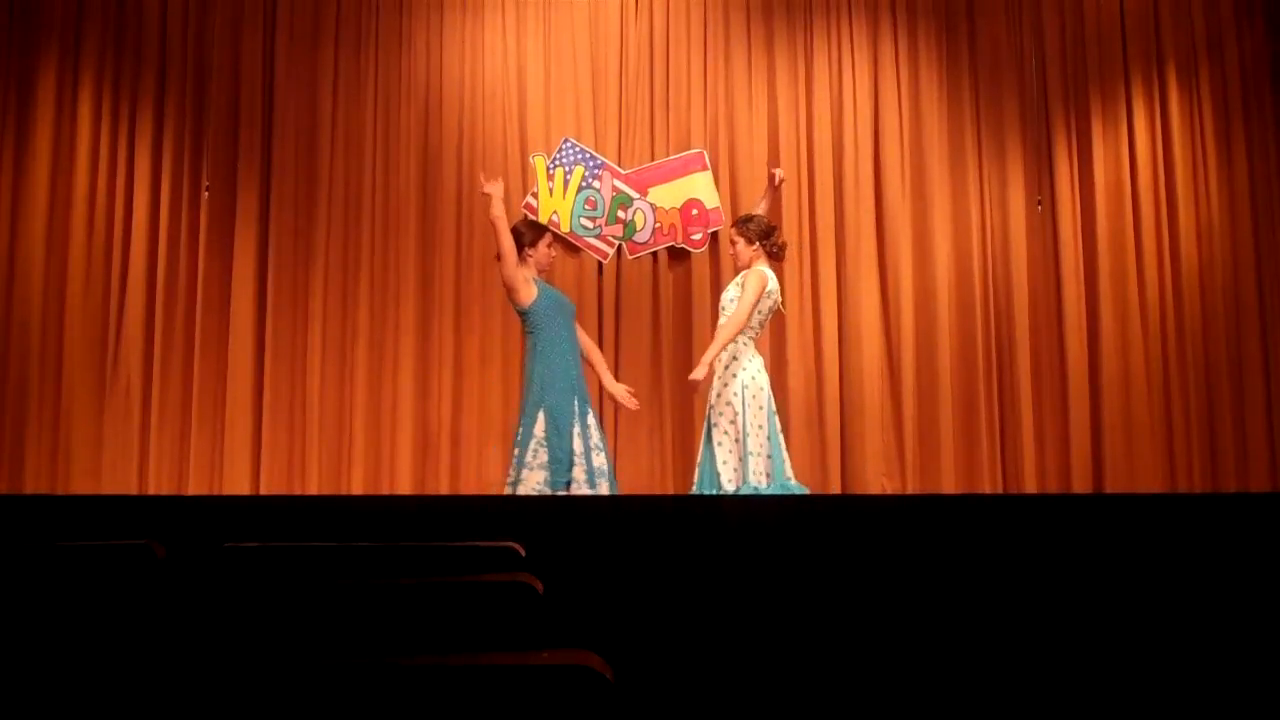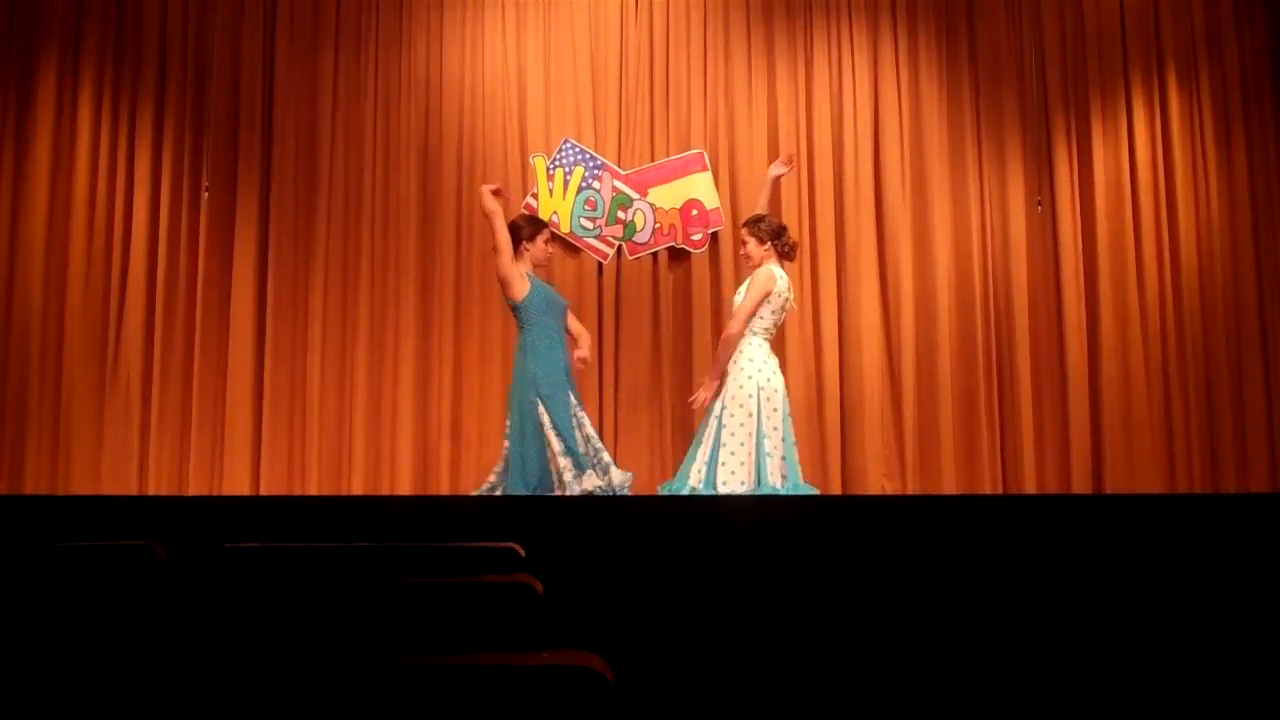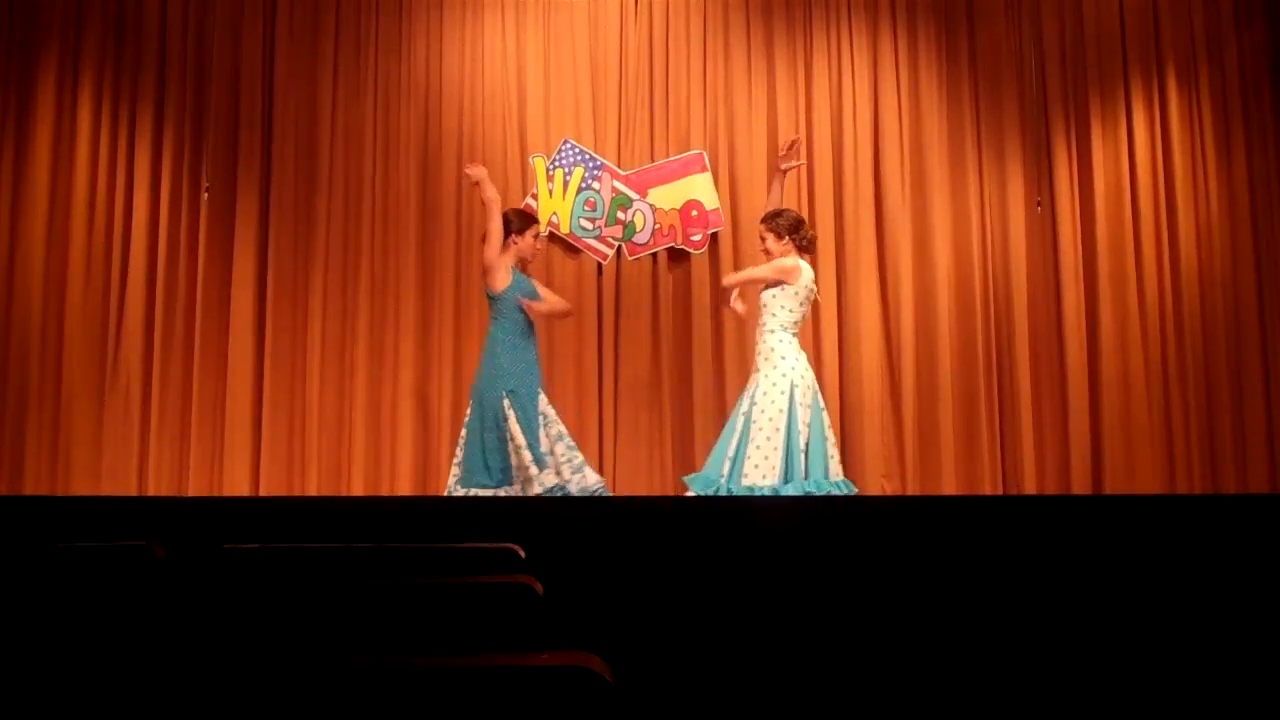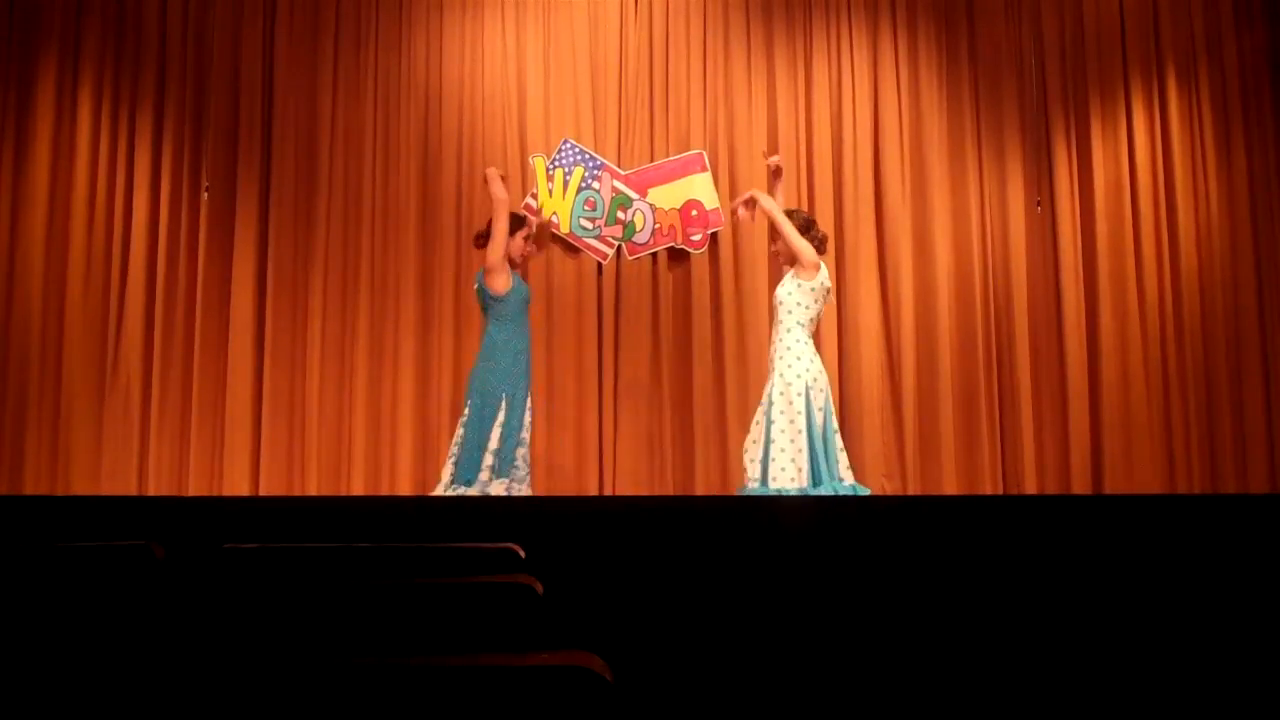
dt=0.3s
person 1, frame 1
left shoulder: (757, 276)
right shoulder: (760, 274)
left elbow: (737, 321)
right elbow: (755, 227)
left wrist: (706, 360)
right wrist: (769, 192)
left hip: (738, 374)
right hip: (740, 372)
left knee: (745, 463)
right knee: (741, 462)
person 1, frame 2
left shoulder: (766, 275)
right shoulder: (772, 274)
left elbow: (734, 329)
right elbow: (759, 225)
left wrist: (712, 379)
right wrist: (771, 181)
left hip: (752, 373)
right hip: (752, 372)
left knee: (743, 461)
right knee: (748, 460)
person 1, frame 3
left shoulder: (790, 267)
right shoulder: (789, 268)
left elbow: (730, 281)
right elbow: (773, 223)
left wrist: (735, 296)
right wrist: (779, 176)
left hip: (781, 371)
right hip: (779, 369)
left knee: (769, 458)
right knee: (779, 458)
person 1, frame 4
left shoulder: (811, 265)
right shoulder: (800, 271)
left elbow: (773, 212)
right elbow: (778, 218)
left wrist: (754, 196)
right wrist: (776, 179)
left hip: (797, 370)
right hip: (790, 370)
left knee: (789, 458)
right knee: (794, 457)
person 2, frame 1
left shoulder: (547, 292)
right shoulder: (518, 282)
left elbow: (580, 339)
right elbow: (499, 222)
left wrist: (610, 383)
right wrist: (495, 195)
left hip: (571, 392)
right hip: (548, 391)
left knee: (580, 472)
right knee: (546, 474)
person 2, frame 2
left shoulder: (542, 288)
right shoulder: (513, 277)
left elbow: (576, 328)
right elbow: (493, 212)
left wrist: (582, 347)
right wrist: (486, 193)
left hip: (556, 386)
right hip: (537, 387)
right knee: (563, 465)
person 2, frame 3
left shoulder: (521, 279)
right shoulder: (495, 268)
left elbow: (566, 306)
right elbow: (492, 204)
left wrist: (545, 307)
right wrist: (482, 180)
left hip: (520, 381)
right hip: (505, 382)
left knee: (506, 461)
right knee: (534, 458)
person 2, frame 4
left shoulder: (504, 275)
right shoulder: (495, 271)
right elbow: (500, 205)
left wrist: (534, 228)
right wrist: (493, 177)
left hip: (506, 382)
right hip: (498, 383)
left knee: (495, 463)
right knee: (494, 465)
